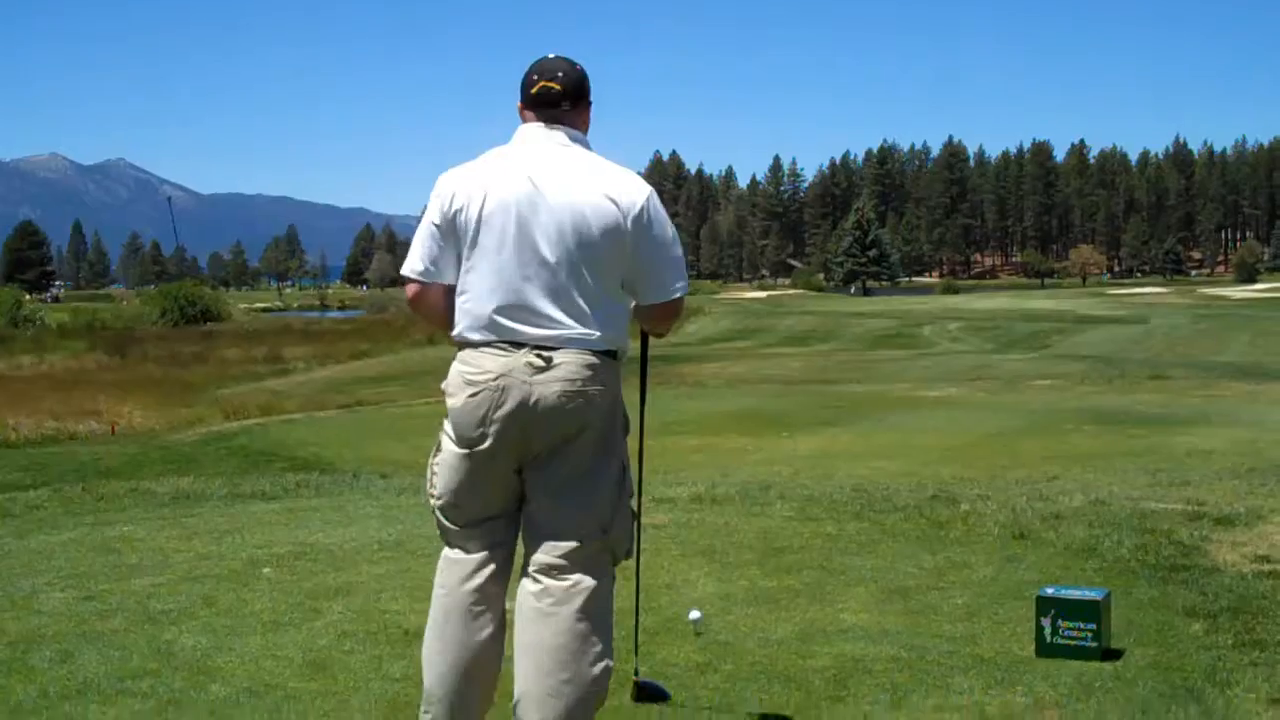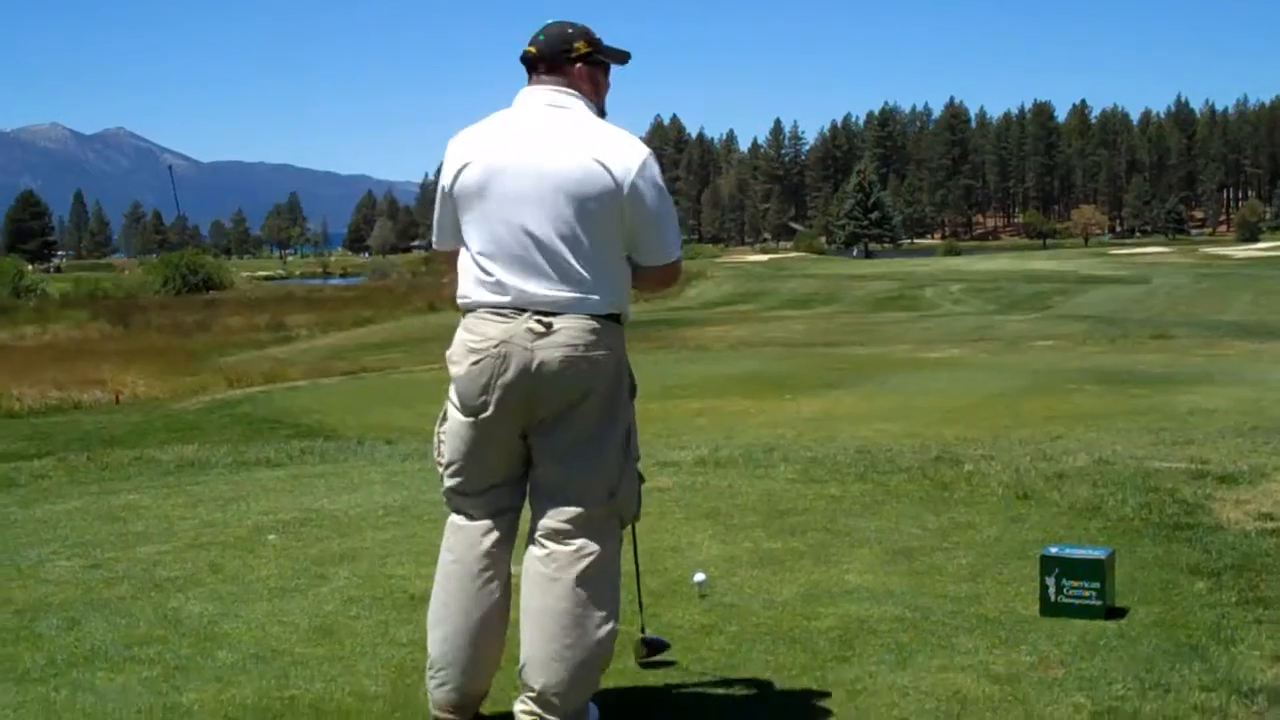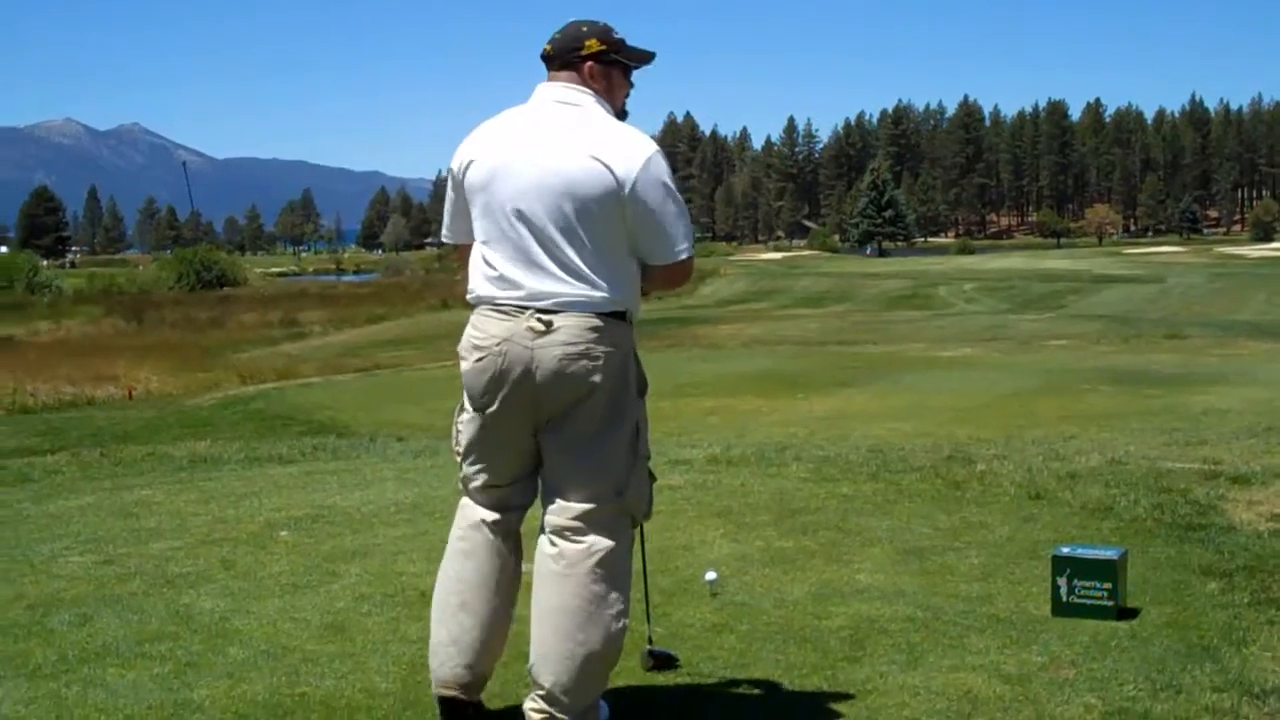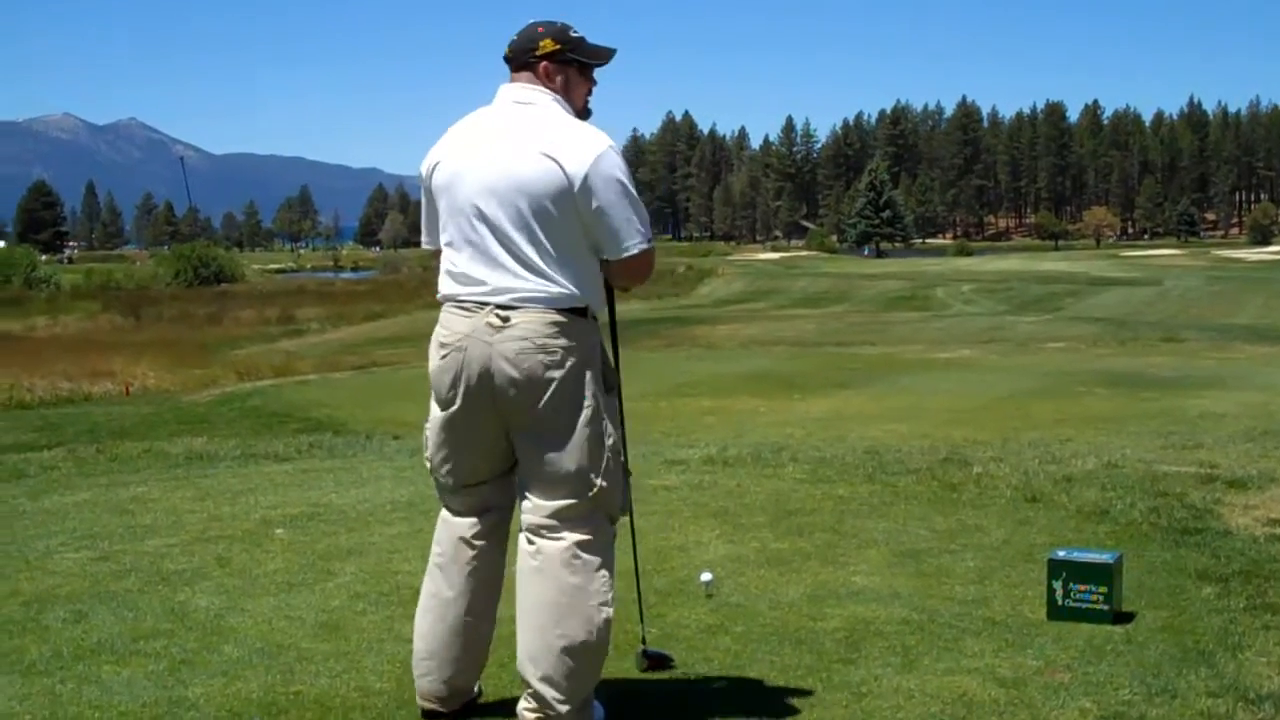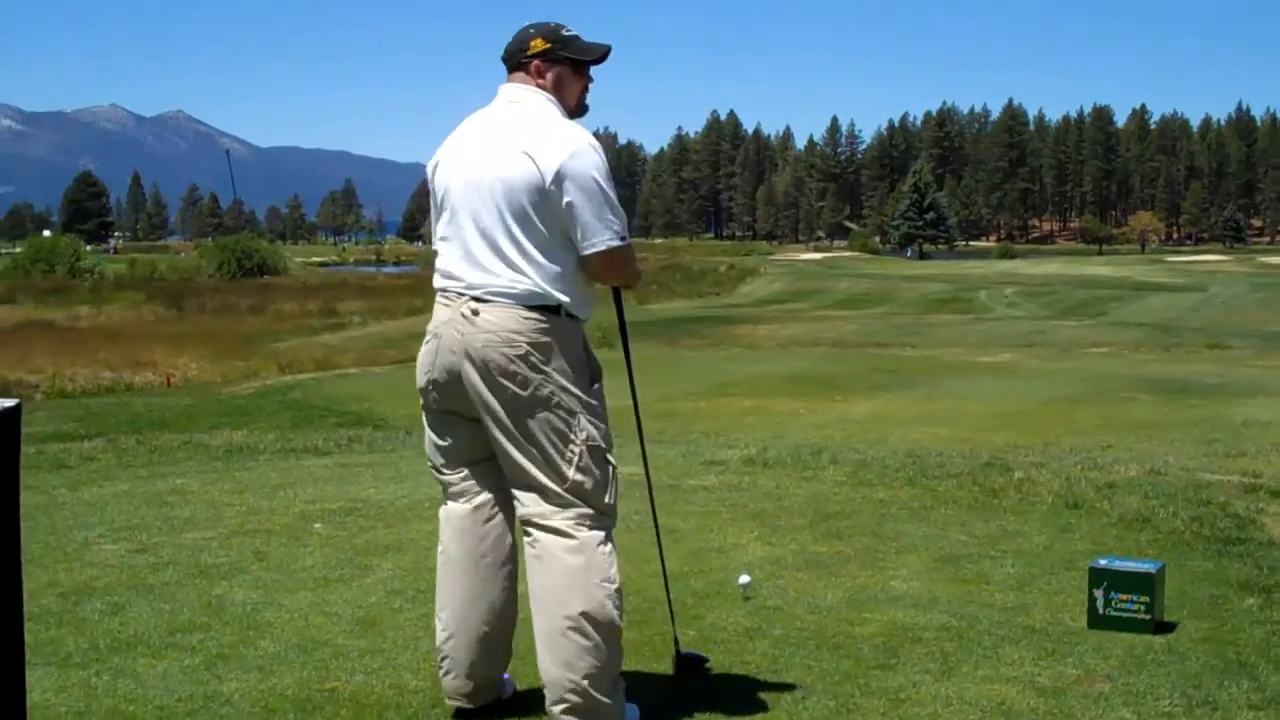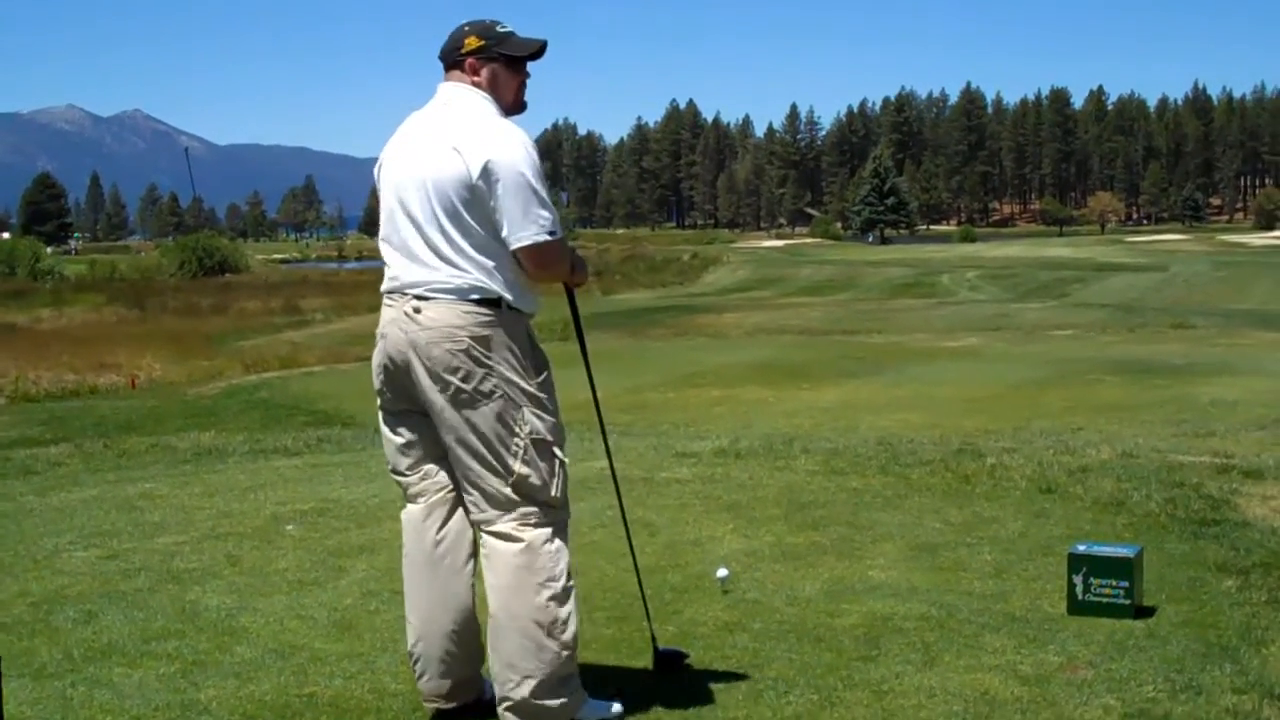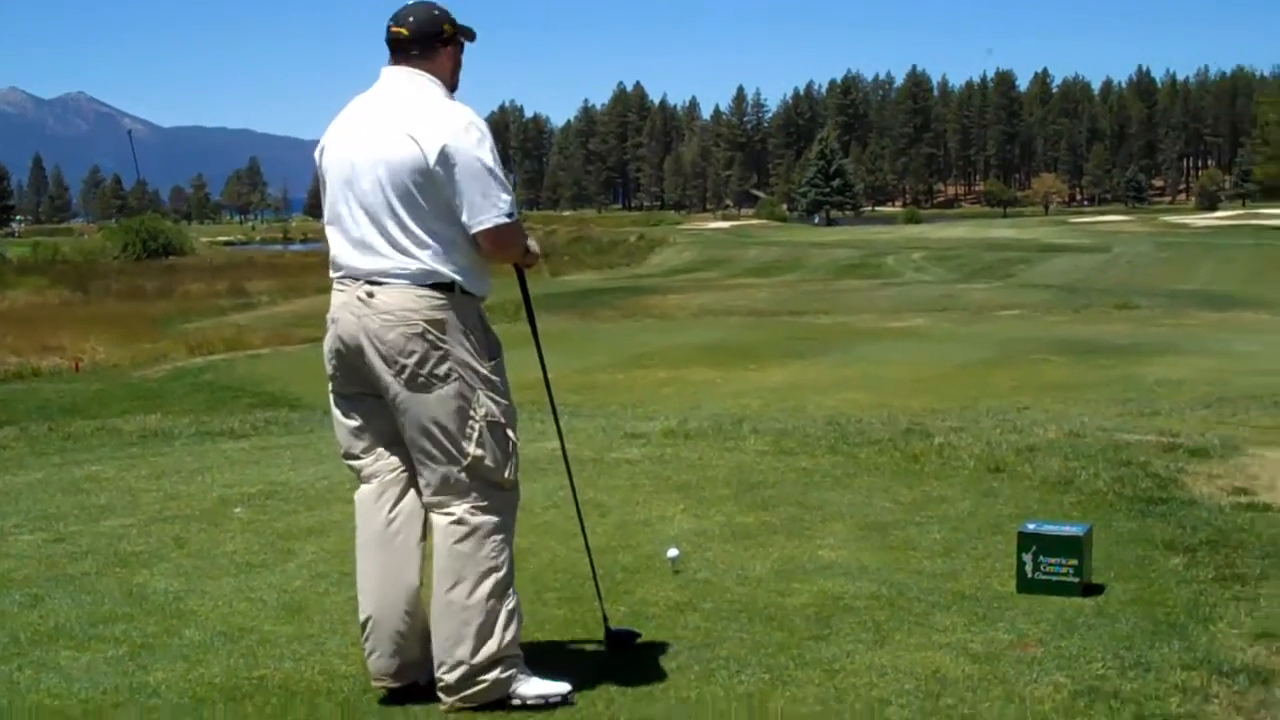
dt=0.4s
person 1, frame 1
left shoulder: (463, 181)
right shoulder: (627, 189)
left elbow: (423, 295)
right elbow: (664, 311)
left hip: (483, 379)
right hip: (580, 384)
left knee: (470, 555)
right knee: (568, 568)
person 1, frame 2
left shoulder: (467, 145)
right shoulder: (622, 153)
right elbow: (662, 271)
left hip: (486, 342)
right hip: (580, 348)
left knee: (475, 520)
right knee: (574, 531)
person 1, frame 3
left shoulder: (479, 141)
right shoulder: (629, 150)
right elbow: (674, 268)
left hip: (494, 337)
right hip: (586, 346)
left knee: (486, 508)
right knee: (585, 524)
person 1, frame 4
left shoulder: (448, 145)
right shoulder: (584, 146)
right elbow: (635, 264)
right wrist: (588, 272)
left hip: (461, 336)
right hip: (549, 342)
left knee: (466, 515)
right knee: (564, 524)
person 1, frame 5
left shoulder: (456, 141)
right shoulder: (567, 143)
right elbow: (611, 261)
right wrist: (628, 275)
left hip: (450, 329)
right hip: (529, 339)
left knee: (470, 506)
right knee: (567, 514)
person 1, frame 6
left shoulder: (402, 138)
right shoulder: (499, 137)
right elbow: (537, 255)
right wrist: (575, 269)
left hip: (400, 326)
right hip: (474, 333)
left knee: (430, 502)
right knee: (519, 511)
person 1, frame 7
left shoulder: (342, 124)
right shoulder: (453, 122)
right elbow: (496, 237)
right wrist: (527, 250)
left hip: (350, 311)
right hip: (427, 318)
left knee: (383, 486)
right knee: (470, 494)
left ankle: (399, 660)
right ankle: (479, 672)
